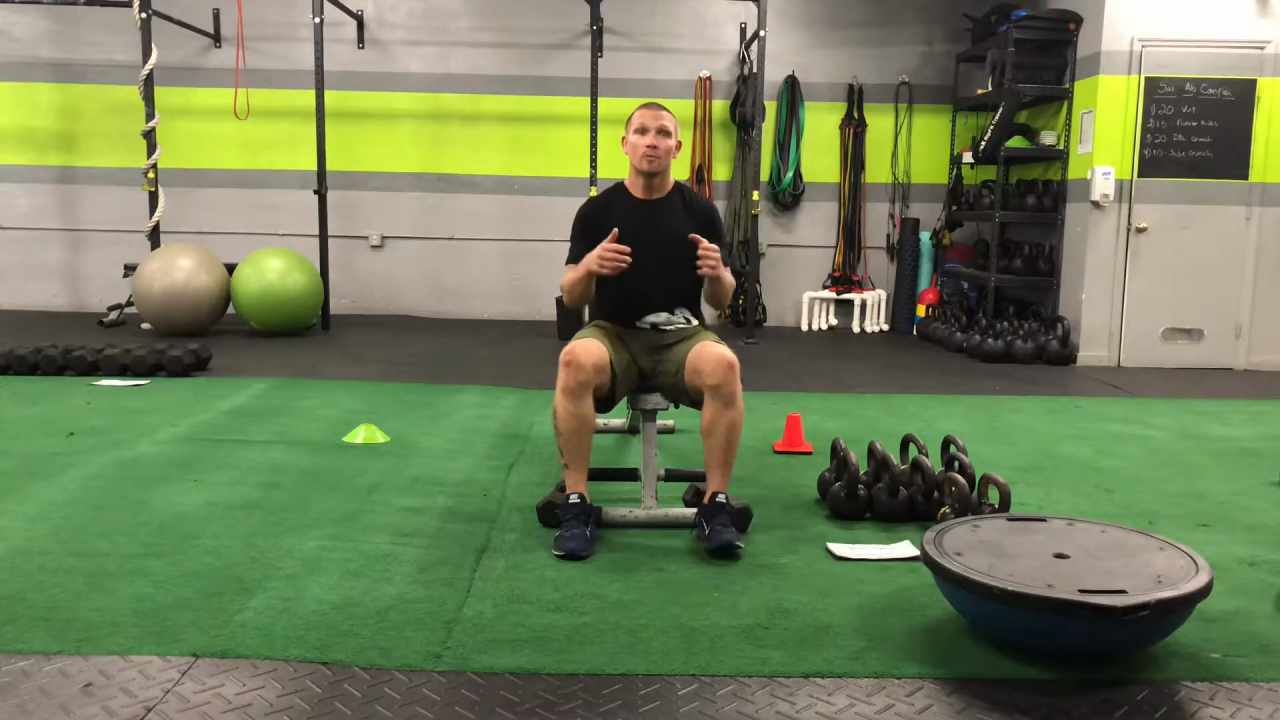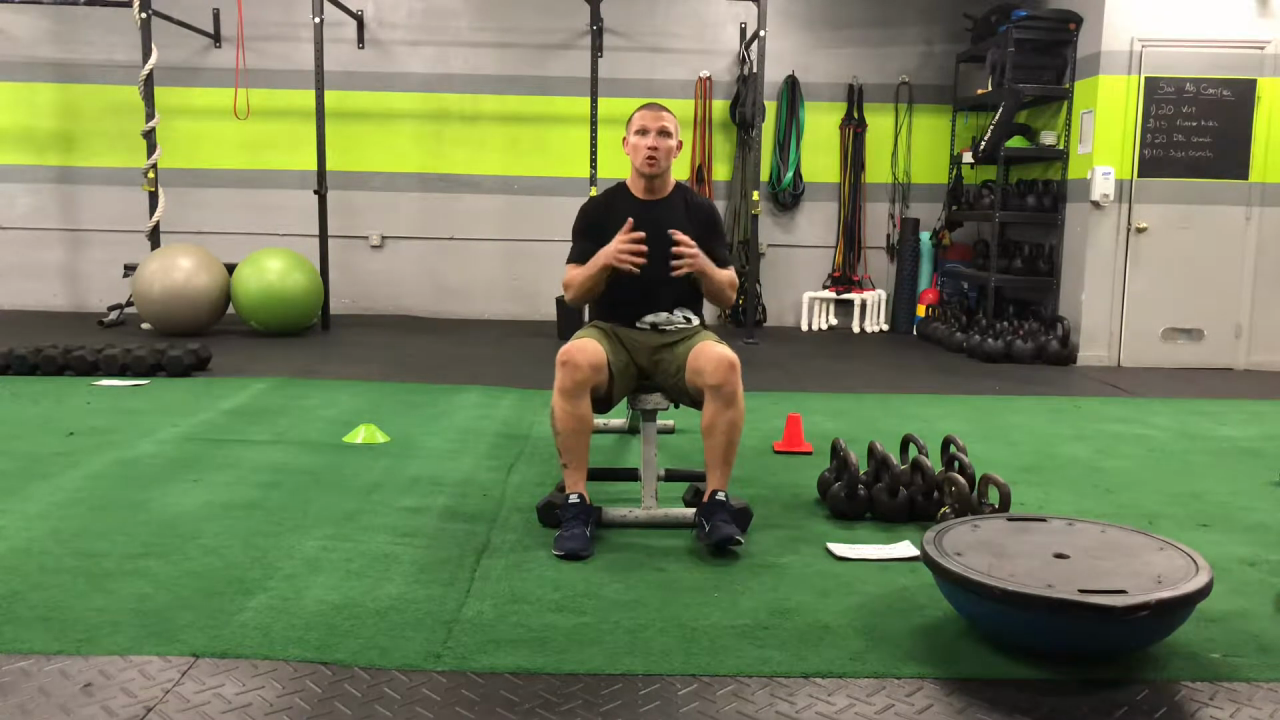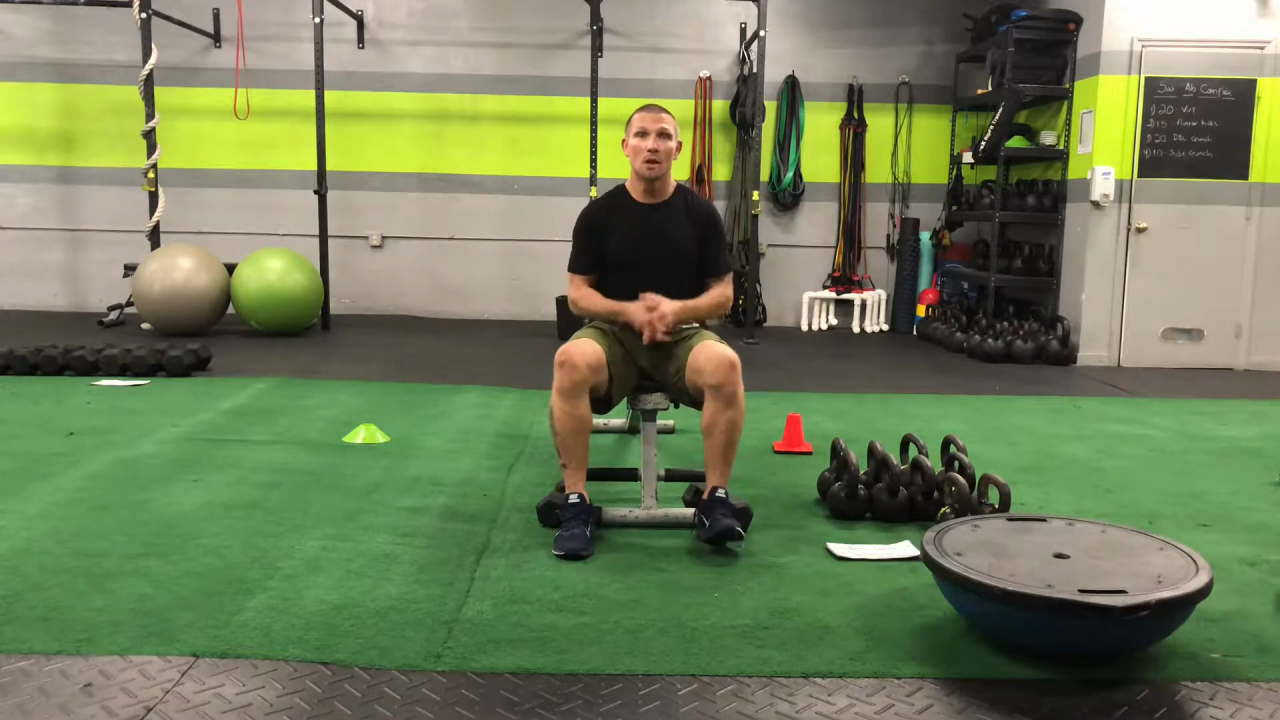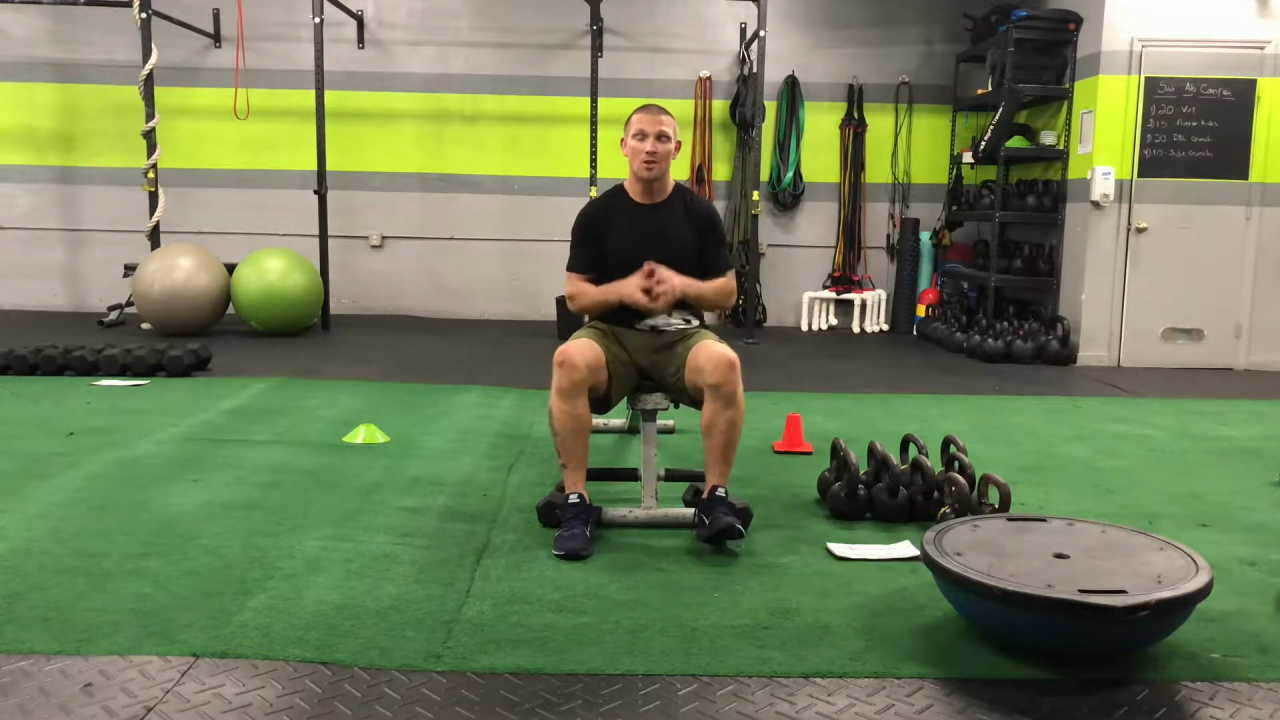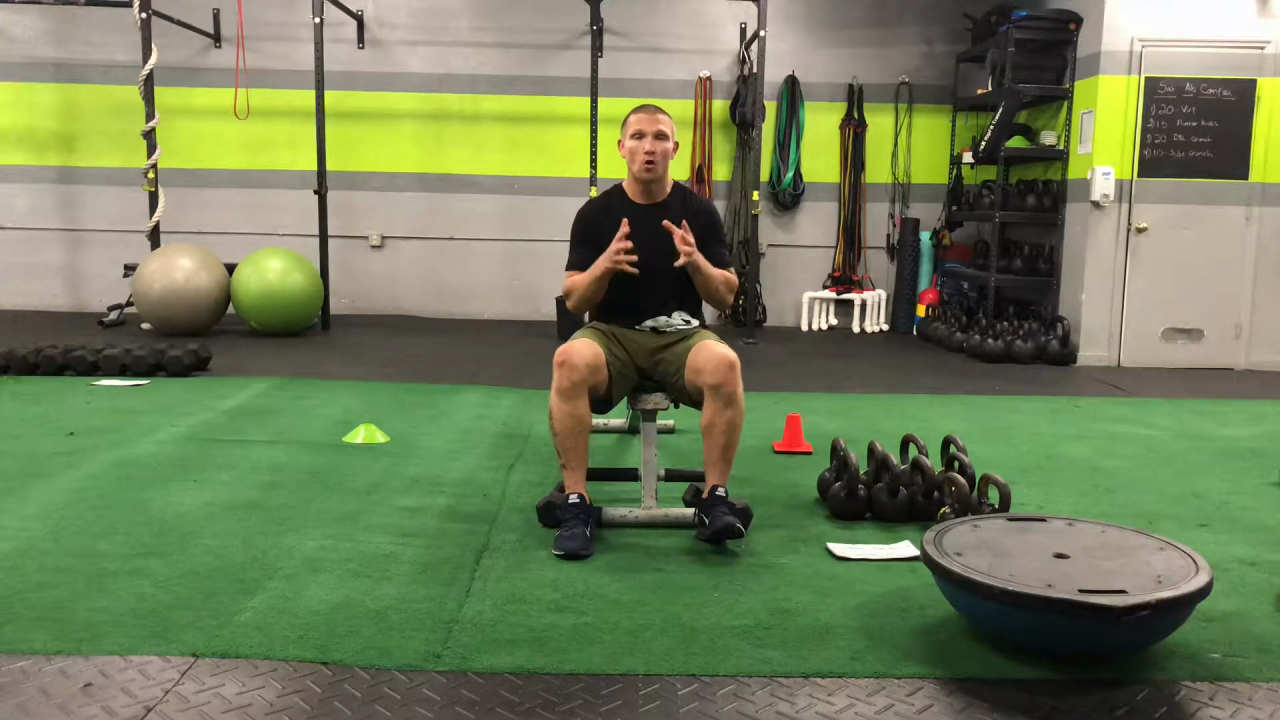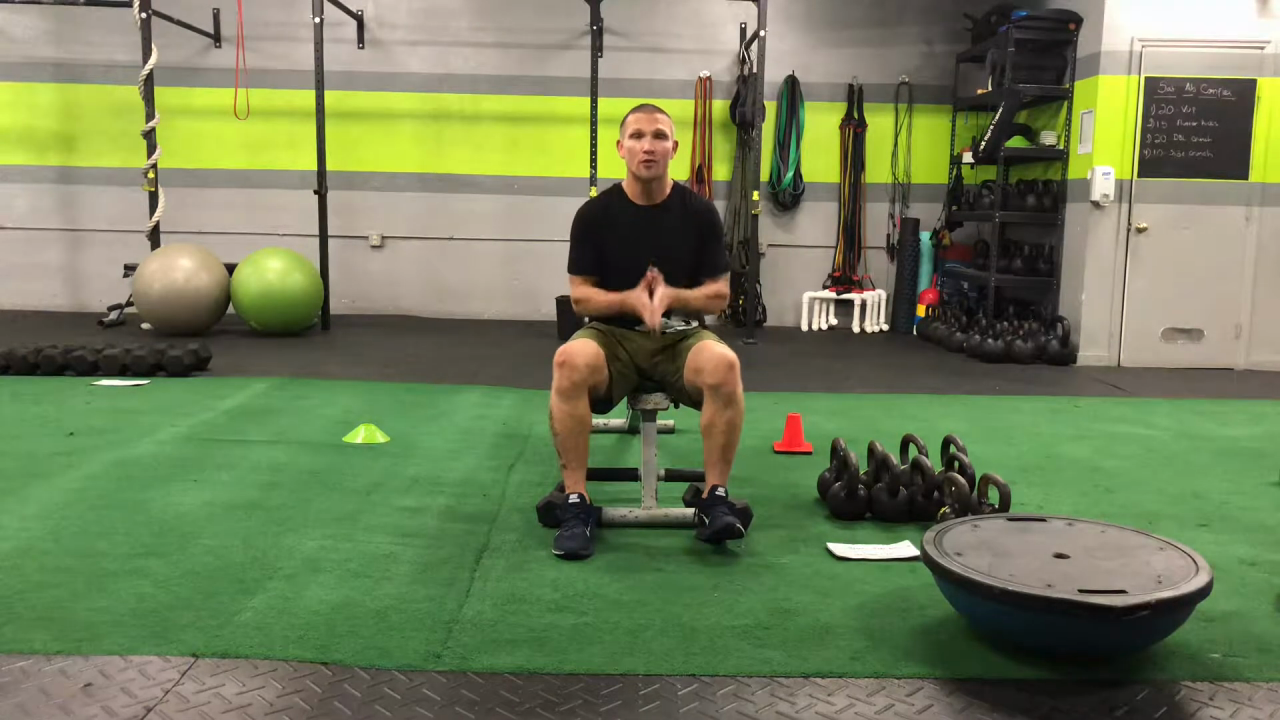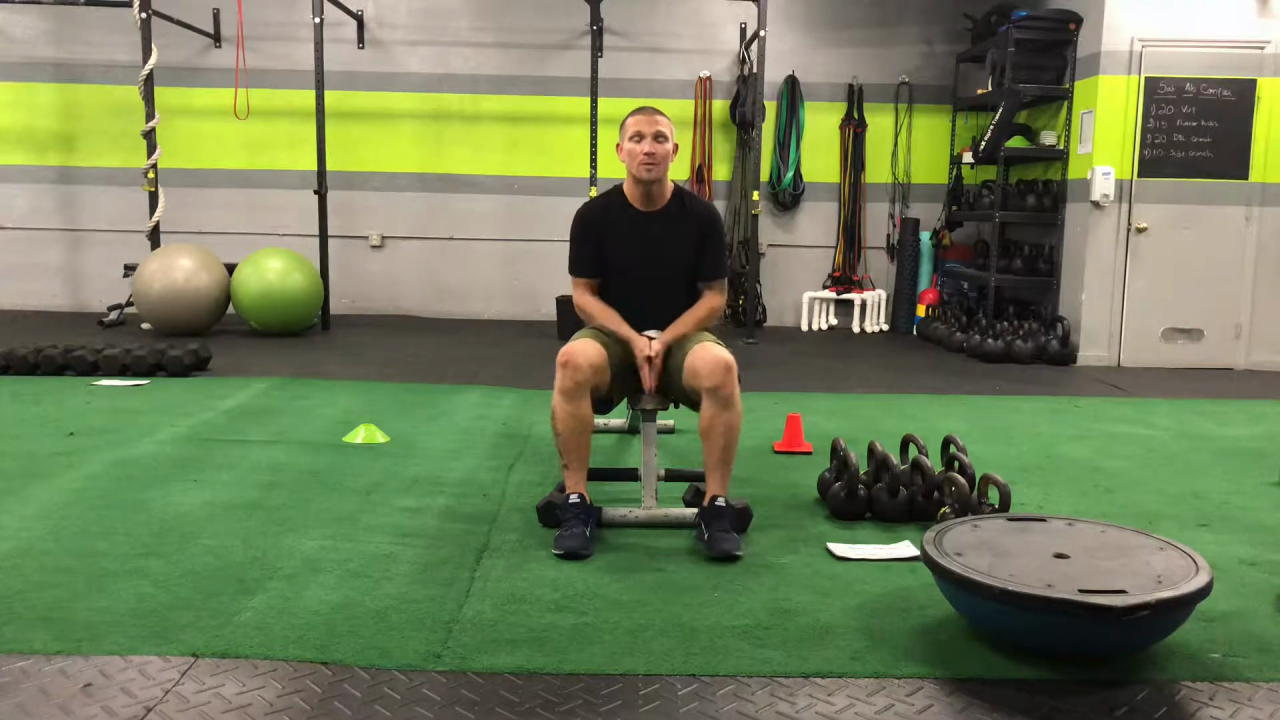
dt=0.2s
person 1, frame 1
left shoulder: (699, 210)
right shoulder: (597, 210)
left elbow: (723, 299)
right elbow: (571, 295)
left wrist: (716, 271)
right wrist: (590, 264)
left hip: (681, 334)
right hip: (613, 332)
left knee: (724, 366)
right knee: (574, 361)
left ankle: (715, 505)
right ankle: (576, 505)
person 1, frame 2
left shoulder: (700, 211)
right shoulder: (599, 209)
left elbow: (728, 296)
right elbow: (572, 293)
left wrist: (705, 267)
right wrist: (602, 260)
left hip: (681, 335)
right hip: (613, 332)
left knee: (725, 365)
right knee: (571, 361)
left ankle: (715, 502)
right ankle: (576, 503)
person 1, frame 3
left shoulder: (701, 213)
right shoulder: (599, 214)
left elbow: (723, 295)
right elbow: (577, 296)
left wrist: (677, 309)
right wrist: (628, 311)
left hip: (682, 336)
right hip: (614, 334)
left knee: (725, 365)
right knee: (570, 360)
left ankle: (715, 500)
right ankle: (576, 503)
person 1, frame 4
left shoulder: (700, 213)
right shoulder: (597, 213)
left elbow: (726, 292)
right elbow: (575, 295)
left wrist: (684, 286)
right wrist: (618, 290)
left hip: (681, 333)
right hip: (613, 333)
left knee: (725, 365)
right knee: (568, 360)
left ankle: (714, 500)
right ankle: (576, 503)
person 1, frame 5
left shoulder: (699, 211)
right shoulder: (595, 213)
left elbow: (726, 295)
right elbow: (574, 299)
left wrist: (695, 260)
right wrist: (604, 265)
left hip: (681, 335)
right hip: (613, 334)
left knee: (725, 365)
right knee: (568, 361)
left ankle: (714, 499)
right ankle: (576, 503)
person 1, frame 6
left shoulder: (699, 212)
right shoulder: (595, 213)
left elbow: (719, 295)
right elbow: (579, 297)
left wrist: (672, 297)
right wrist: (629, 300)
left hip: (681, 335)
right hip: (613, 334)
left knee: (724, 365)
right knee: (569, 361)
left ankle: (714, 500)
right ankle: (576, 504)
person 1, frame 7
left shoulder: (702, 216)
right shoulder: (594, 215)
left elbow: (714, 298)
right elbow: (583, 294)
left wrist: (663, 341)
right wrist: (633, 339)
left hip: (680, 337)
right hip: (615, 336)
left knee: (721, 367)
right knee: (572, 361)
left ankle: (715, 507)
right ankle: (577, 504)
